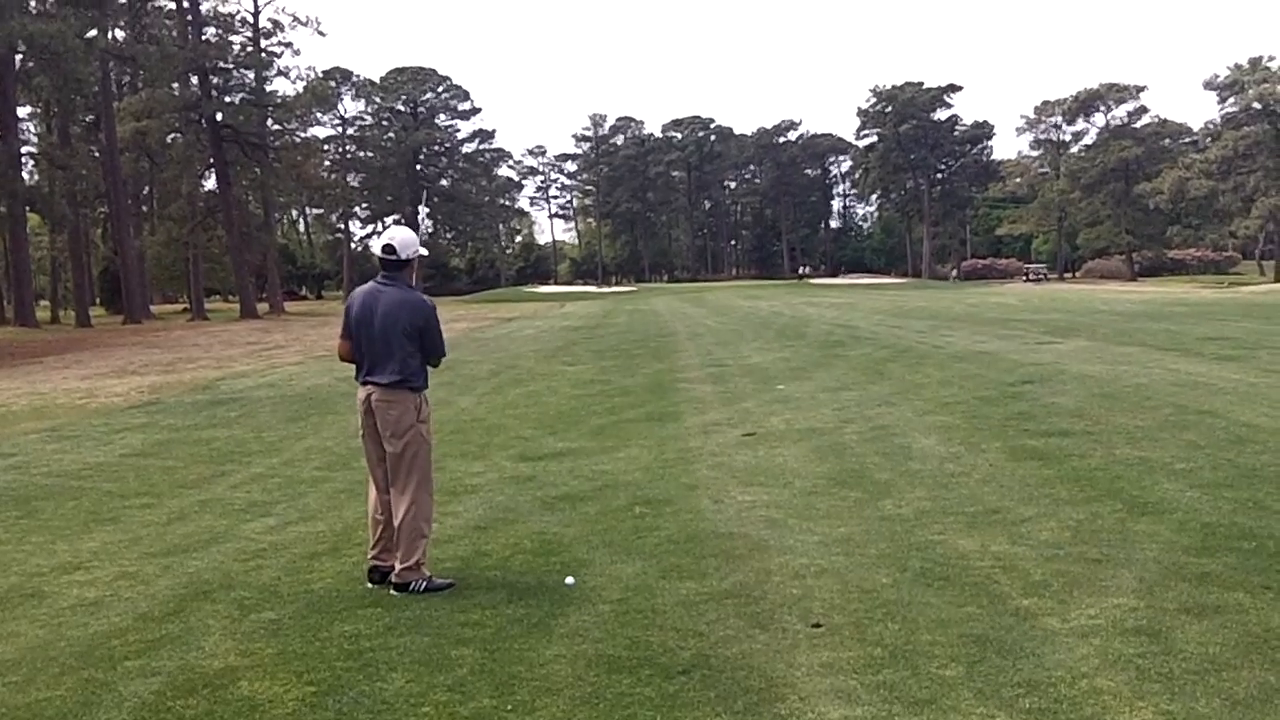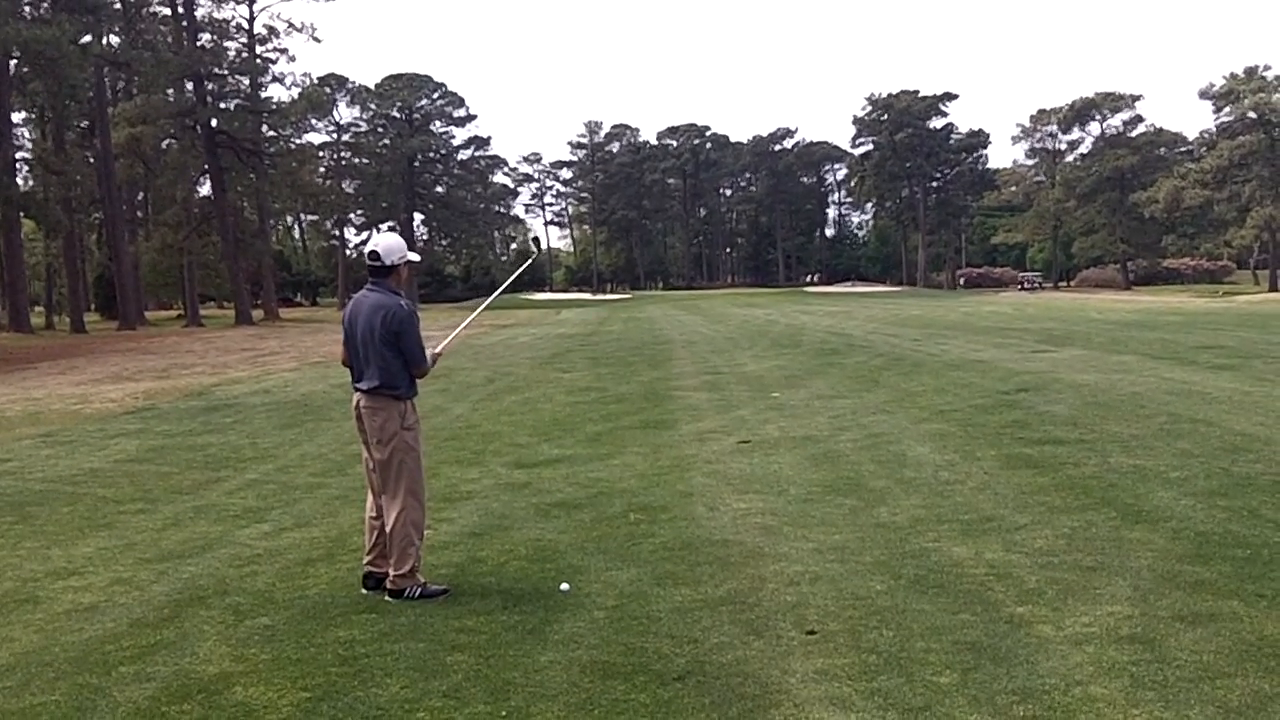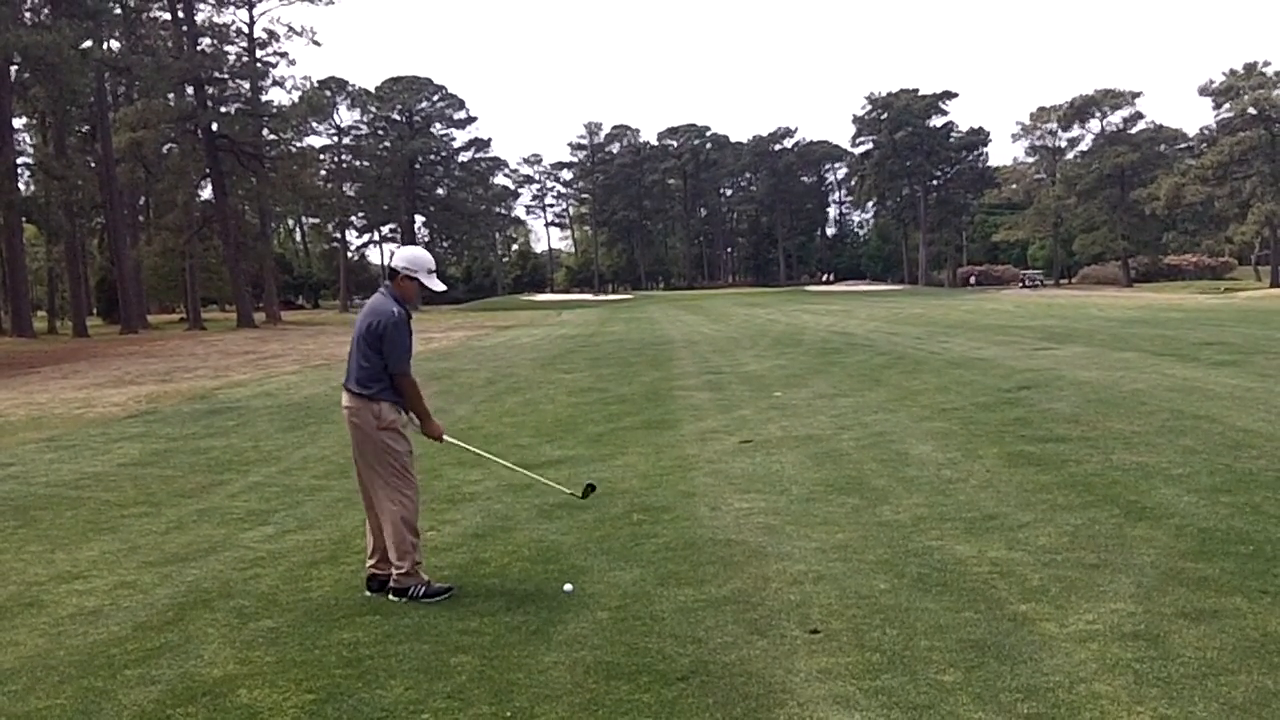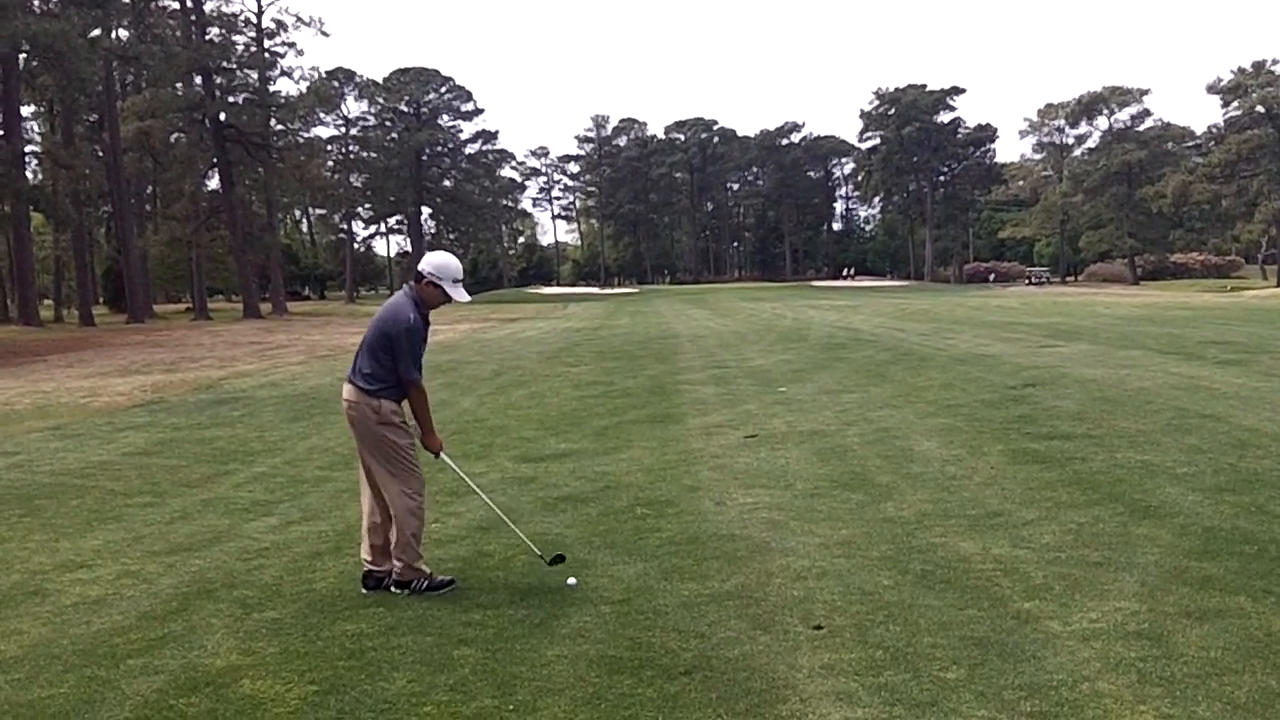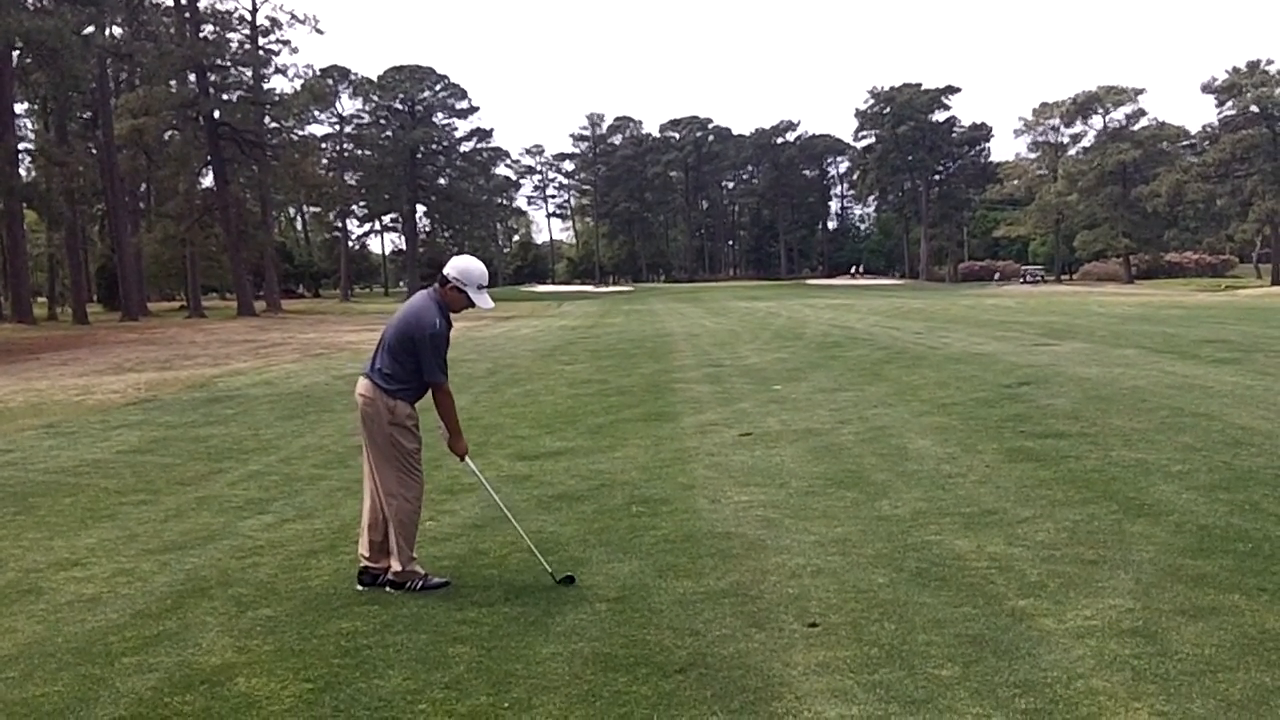
dt=1s
person 1, frame 1
left shoulder: (357, 298)
right shoulder: (420, 305)
left elbow: (345, 352)
right elbow: (435, 359)
left hip: (369, 395)
right hip: (403, 400)
left knee: (382, 484)
right knee: (411, 488)
left ankle: (381, 563)
right ankle: (408, 573)
person 1, frame 2
left shoulder: (355, 305)
right shoulder: (400, 309)
left elbow: (348, 358)
right elbow: (418, 370)
right wrist: (431, 359)
left hip: (364, 401)
right hip: (392, 408)
left knee: (380, 491)
right knee: (404, 495)
left ankle: (376, 569)
right ankle: (402, 579)
person 1, frame 3
left shoulder: (378, 304)
right shoulder: (393, 316)
right elbow: (402, 377)
left wrist: (413, 412)
right wrist: (426, 420)
left hip: (361, 403)
right hip: (376, 410)
left knee: (378, 494)
right knee: (400, 493)
left ankle: (380, 572)
right ankle: (406, 578)
person 1, frame 4
left shoulder: (405, 302)
right shoulder: (408, 320)
right elbow: (413, 383)
left wrist: (422, 428)
right wrist: (428, 432)
left hip: (364, 398)
right hip: (375, 404)
left knee: (379, 491)
right knee: (407, 488)
left ankle: (377, 570)
right ankle: (409, 572)
person 1, frame 5
left shoulder: (425, 301)
right shoulder: (432, 323)
right elbow: (439, 387)
right wrist: (456, 436)
left hip: (375, 393)
right hip: (389, 403)
left knee: (381, 488)
right knee: (404, 489)
left ankle: (373, 566)
right ankle: (402, 572)
